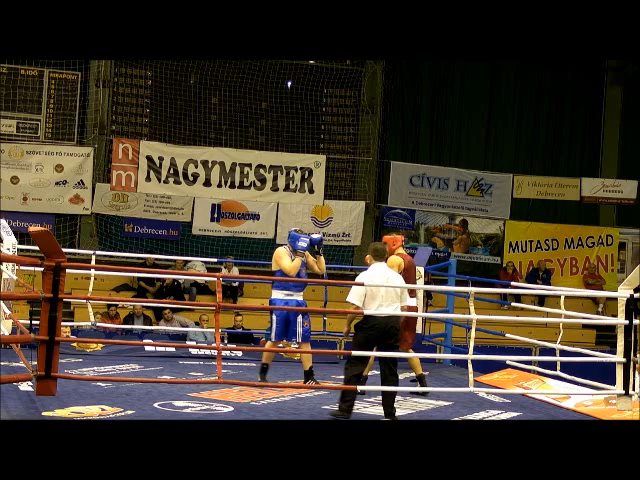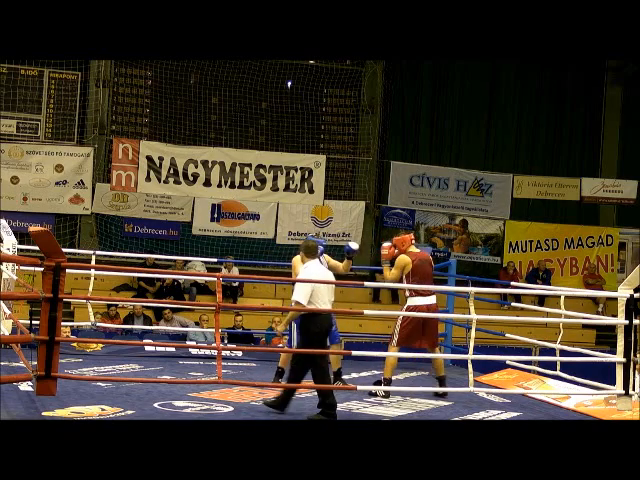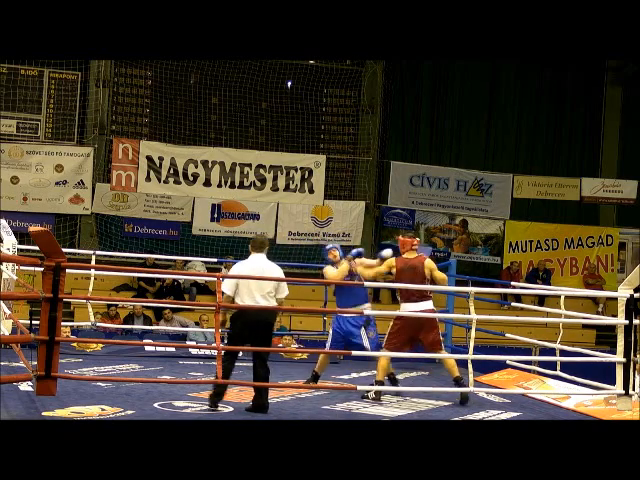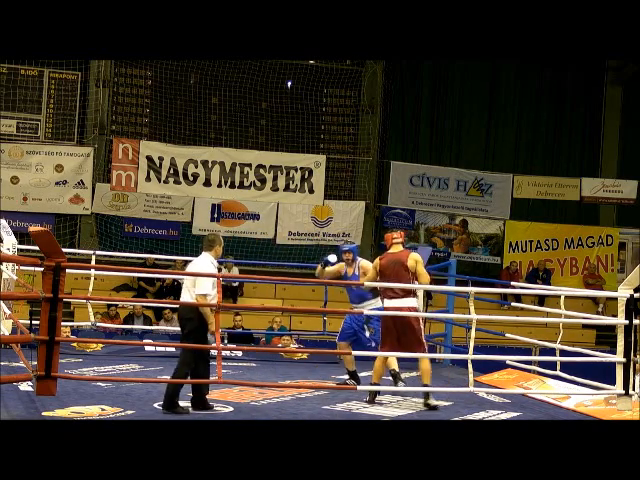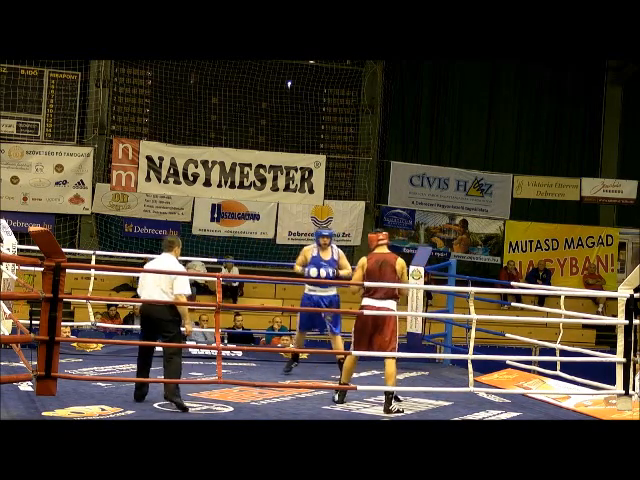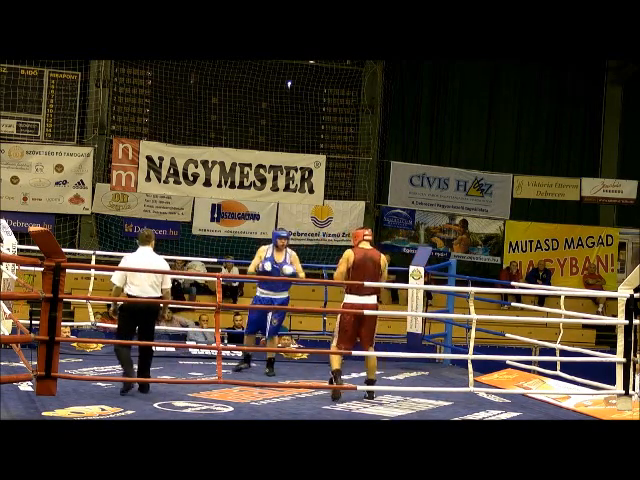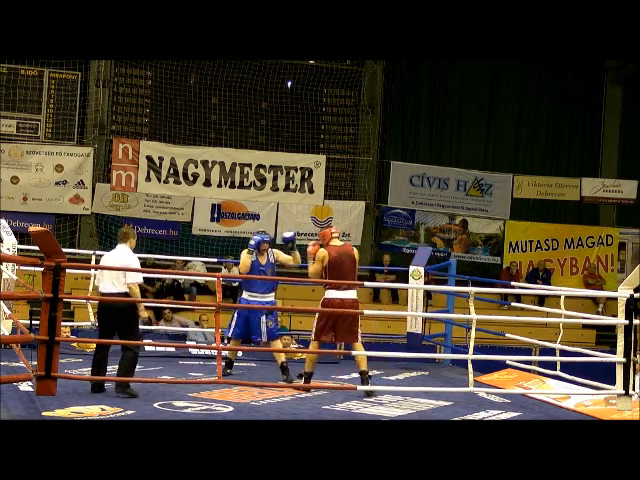
dt=0.7s
person 1, frame 1
left shoulder: (365, 276)
right shoulder: (397, 277)
left elbow: (355, 307)
right elbow: (404, 307)
left wrist: (347, 325)
left hip: (370, 323)
right hip: (392, 323)
left knee: (354, 365)
right knee: (389, 369)
left ankle: (345, 407)
right ankle: (389, 412)
person 1, frame 2
left shoulder: (306, 273)
right shoulder: (328, 273)
left elbow: (299, 305)
left wrist: (284, 323)
left hip: (313, 321)
right hip: (325, 319)
left knee: (318, 365)
right knee: (299, 363)
left ankle: (328, 410)
right ankle: (282, 401)
person 1, frame 3
left shoulder: (239, 267)
right shoulder: (275, 269)
left elbow: (227, 296)
right elbow: (281, 300)
left wrist: (222, 316)
right wrist: (274, 316)
left hip: (244, 315)
right hip: (266, 316)
left knee: (228, 356)
right knee: (260, 360)
left ankle: (216, 397)
right ankle: (260, 403)
person 1, frame 4
left shoulder: (197, 263)
right shoulder: (206, 267)
right elbow: (201, 299)
right wrist: (211, 321)
left hip: (186, 311)
right hip: (195, 314)
left knee: (201, 357)
right knee: (189, 358)
left ankle: (200, 399)
right ankle: (170, 400)
person 1, frame 5
left shoulder: (149, 265)
right shoulder: (177, 267)
left elbow: (141, 293)
right elbow: (180, 297)
right wrist: (186, 321)
left hip: (146, 310)
right hip: (166, 311)
left knee: (145, 352)
right knee: (173, 354)
left ankle: (139, 392)
right ankle: (171, 391)
person 1, frame 6
left shoulder: (128, 259)
right shoulder: (161, 262)
left elbow: (117, 286)
right elbow: (166, 291)
left wrist: (114, 305)
right wrist: (164, 309)
left hip: (132, 304)
right hip: (152, 305)
left knee: (122, 342)
right knee: (146, 344)
left ankle: (129, 376)
right ankle: (144, 383)
person 1, frame 7
left shoulder: (106, 256)
right shoulder: (130, 257)
left elbow: (99, 284)
right elbow: (133, 286)
right wrist: (141, 309)
left hip: (105, 301)
right hip: (123, 302)
left knee: (103, 343)
right knee: (131, 344)
left ankle: (97, 384)
right ankle: (122, 383)
person 2, frame 1
left shoulder: (394, 259)
right shoulder: (410, 260)
right wrist: (385, 264)
right hip: (412, 306)
right knee: (406, 347)
left ankle: (360, 382)
right ankle: (422, 381)
person 2, frame 2
left shoulder: (403, 258)
right shoulder: (427, 256)
left elbow: (389, 279)
left wrist: (386, 260)
left hip: (414, 305)
right hip: (431, 304)
left knee: (394, 345)
right knee: (432, 346)
left ankle: (385, 386)
right ankle: (442, 384)
person 2, frame 3
left shoulder: (395, 262)
right shoulder: (427, 262)
left elbow: (369, 275)
right elbow: (444, 283)
left hip: (406, 312)
right hip: (427, 311)
left knee: (387, 350)
right knee: (439, 351)
left ankle: (377, 390)
right ankle: (460, 385)
person 2, frame 4
left shoulder: (379, 261)
right shoulder: (414, 257)
left elbow: (366, 284)
right elbow: (425, 282)
left hip: (389, 309)
right hip: (409, 308)
left knee: (384, 352)
right knee: (421, 352)
left ankle: (372, 393)
right ankle: (427, 395)
person 2, frame 5
left shoulder: (365, 261)
right shoulder: (399, 262)
left elbow: (354, 288)
right elbow: (404, 291)
left hip: (367, 308)
right hip: (387, 309)
left knee: (354, 352)
right knee: (389, 355)
left ankle: (341, 393)
right ankle: (389, 400)
person 2, frame 6
left shoulder: (350, 253)
right shoulder: (381, 257)
left elbow: (338, 279)
right elbow: (382, 284)
left wrist: (343, 265)
left hip: (351, 303)
right hip: (370, 304)
left knee: (338, 346)
right knee: (369, 347)
left ankle: (337, 379)
right ankle: (370, 389)
person 2, frame 7
left shoulder: (323, 252)
right shoulder: (353, 250)
left elbow: (313, 276)
left wrist: (310, 256)
left hip: (331, 299)
right hip: (351, 299)
left knee: (315, 340)
right knee: (355, 341)
left ankle: (306, 380)
right ankle: (365, 379)
person 3, frame 1
left shoulder: (304, 253)
right shoulder: (281, 251)
left elbow: (321, 270)
right elbow: (291, 271)
left wrist: (318, 251)
right wrist: (300, 252)
left hip: (297, 301)
right hip: (280, 301)
left knee: (304, 340)
right knee: (275, 339)
left ankle: (309, 377)
right ankle: (263, 373)
person 3, frame 2
left shoulder: (324, 258)
right shoulder: (298, 259)
left elbow: (344, 270)
left wrist: (349, 257)
left knee: (335, 341)
right knee: (292, 345)
left ankle: (338, 378)
right ankle: (278, 375)
person 3, frame 3
left shoulder: (355, 261)
right shoulder: (328, 270)
left elbow: (377, 264)
right elbow: (336, 278)
left wrist: (384, 258)
right wrist: (349, 259)
left hip: (363, 315)
right hip: (342, 317)
left knee: (375, 350)
right knee: (328, 350)
left ankle: (393, 380)
right ankle: (314, 378)
person 3, frame 4
left shoulder: (364, 265)
right shoulder: (342, 267)
right elbow: (321, 275)
right wrist: (323, 264)
left hip: (372, 311)
right hip: (356, 312)
left knee: (380, 346)
right knee: (342, 343)
left ankle: (398, 379)
right ankle: (353, 378)
person 3, frame 5
left shoulder: (337, 252)
right shoulder: (308, 250)
left elbow: (348, 271)
right elbow: (296, 267)
left wrist: (335, 272)
right wrist: (305, 272)
left hip: (330, 297)
right hip: (310, 296)
left knee: (334, 332)
right knee: (302, 330)
left ankle: (342, 367)
right ankle: (294, 358)
person 3, frame 6
left shoulder: (291, 255)
right shoulder: (264, 250)
left elbow: (302, 277)
right elbow: (250, 271)
left wrist: (294, 273)
right wrist: (259, 268)
left hip: (280, 299)
right hip: (262, 297)
left knee: (272, 333)
right knee: (250, 331)
left ankle: (270, 364)
right ankle: (246, 360)
person 3, frame 7
left shoulder: (274, 253)
right shoulder: (246, 252)
left elbow: (295, 262)
right elbow: (243, 269)
left wrist: (291, 246)
right wrist: (251, 249)
left hip: (267, 302)
right hip: (247, 301)
left knee: (273, 337)
right knee: (235, 335)
left ankle: (285, 371)
right ankle: (228, 366)
